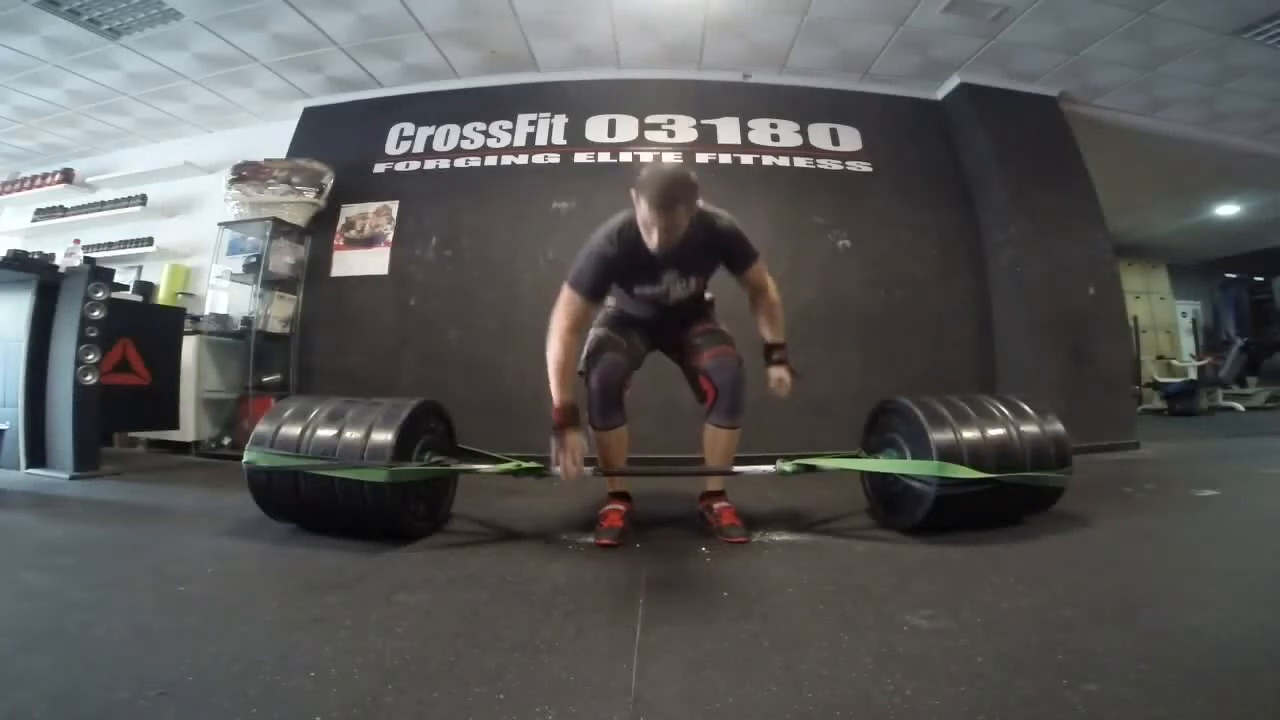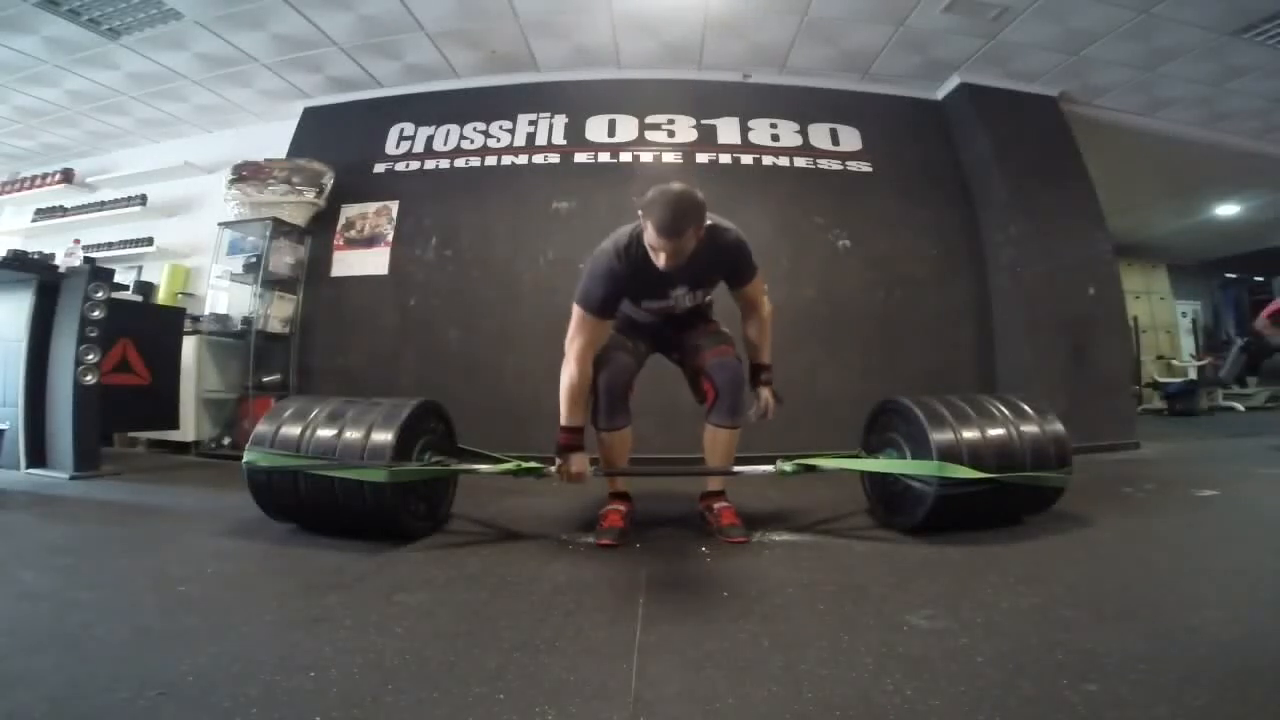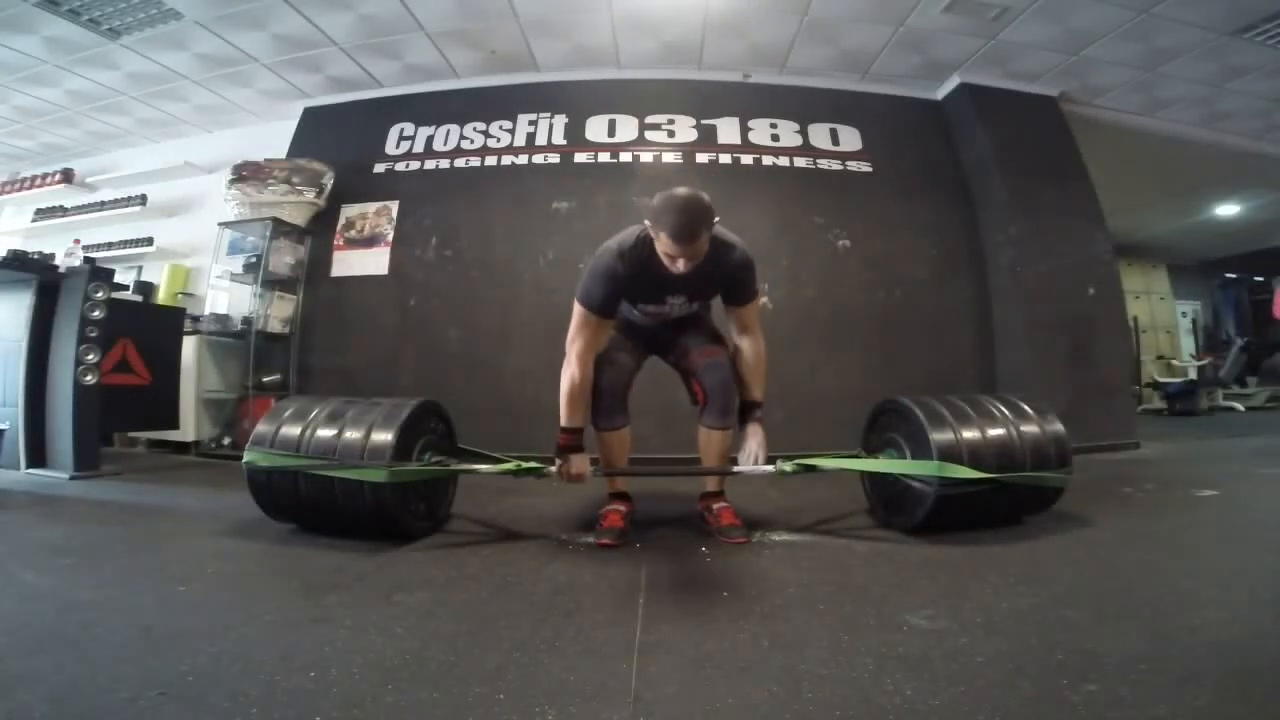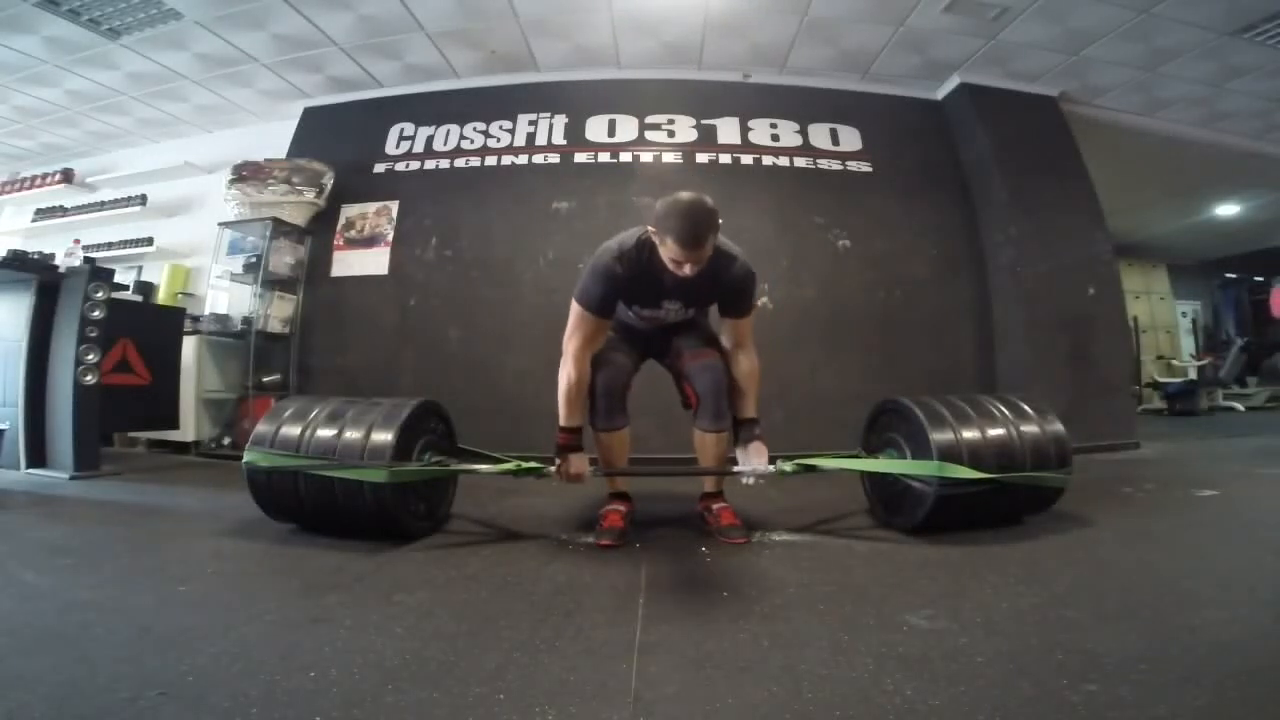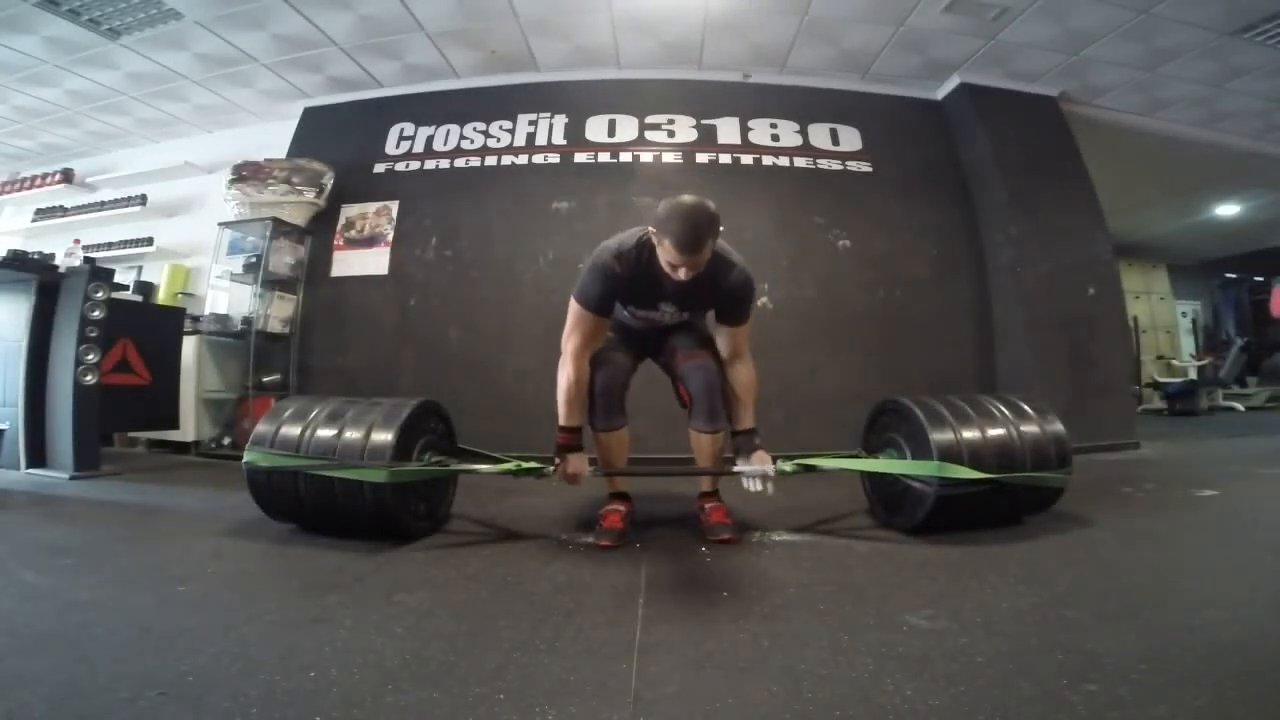
dt=0.2s
person 1, frame 1
left shoulder: (720, 232)
right shoulder: (608, 244)
left elbow: (762, 290)
right elbow: (563, 328)
left wrist: (777, 356)
right wrist: (565, 423)
left hip: (689, 318)
right hip: (627, 318)
left knee: (729, 377)
right knee: (602, 378)
left ankle: (715, 497)
right ankle: (617, 498)
person 1, frame 2
left shoulder: (728, 243)
right shoulder: (613, 258)
left elbow: (754, 305)
right elbow: (578, 352)
left wrist: (762, 375)
right wrist: (570, 443)
left hip: (691, 321)
right hip: (629, 323)
left knee: (730, 377)
right knee: (606, 380)
left ankle: (715, 497)
right ankle: (617, 498)
person 1, frame 3
left shoulder: (734, 259)
right shoulder: (615, 259)
left elbow: (748, 334)
right elbow: (579, 352)
left wrist: (752, 415)
right wrist: (571, 444)
left hip: (689, 326)
right hip: (627, 326)
left knee: (720, 380)
right knee: (605, 382)
left ankle: (714, 497)
right ankle: (618, 498)
person 1, frame 4
left shoulder: (734, 270)
right shoulder: (614, 261)
left elbow: (740, 349)
right elbow: (576, 351)
left wrist: (748, 432)
right wrist: (569, 443)
left hip: (686, 328)
right hip: (623, 328)
left knee: (712, 383)
right knee: (603, 383)
left ankle: (713, 498)
right ankle: (618, 497)
person 1, frame 5
left shoulder: (733, 276)
right shoulder: (612, 261)
left elbow: (735, 359)
right elbow: (575, 349)
left wrist: (747, 443)
right wrist: (569, 443)
left hip: (683, 331)
right hip: (621, 329)
left knee: (707, 384)
right knee: (602, 384)
left ankle: (709, 498)
right ankle: (617, 497)
